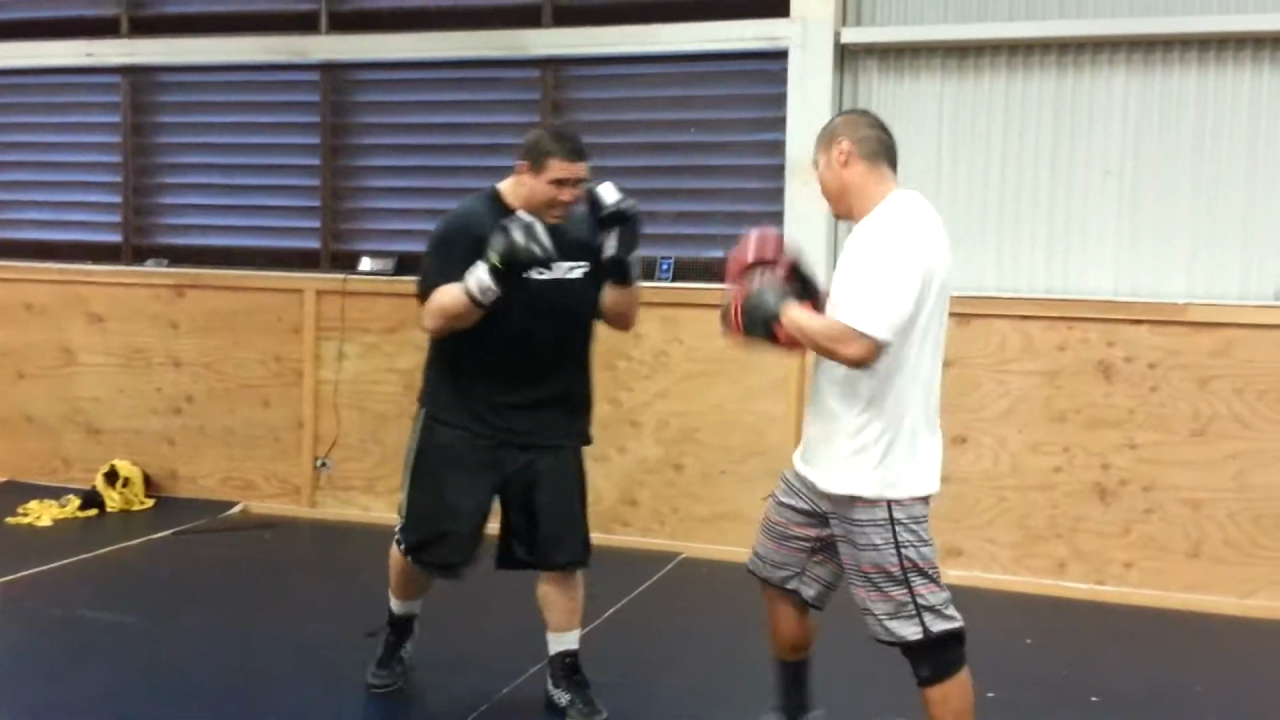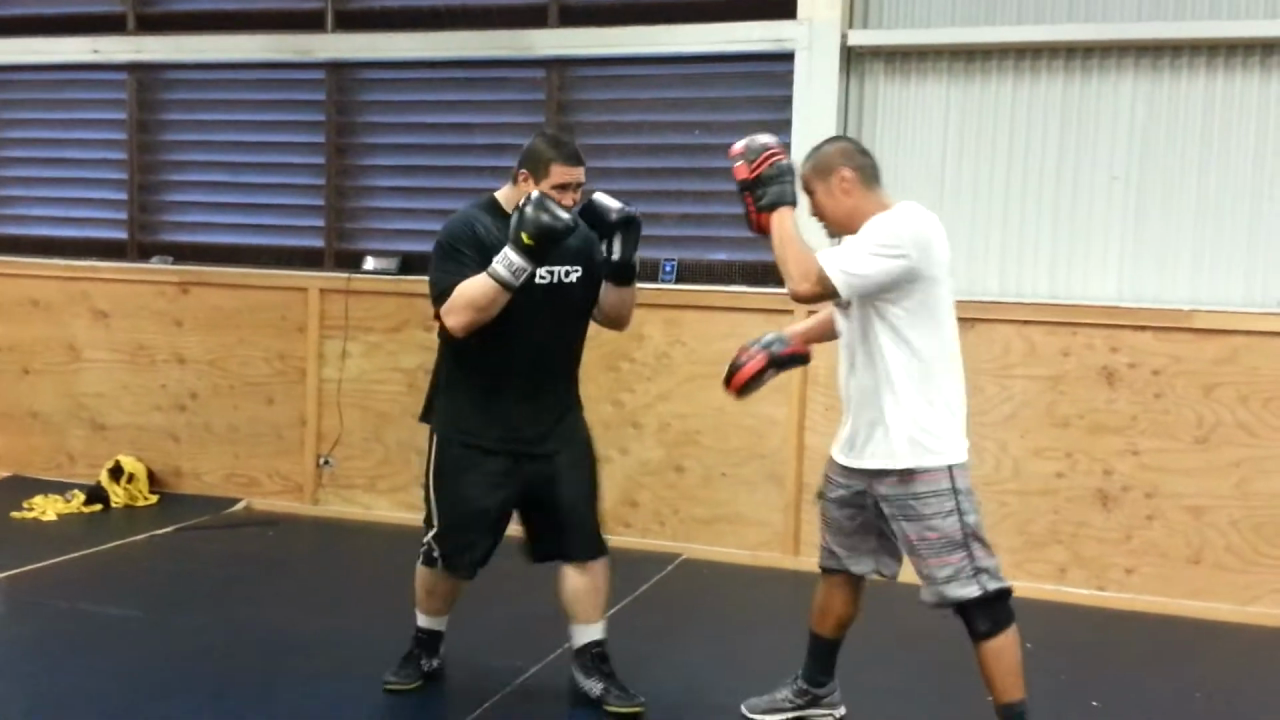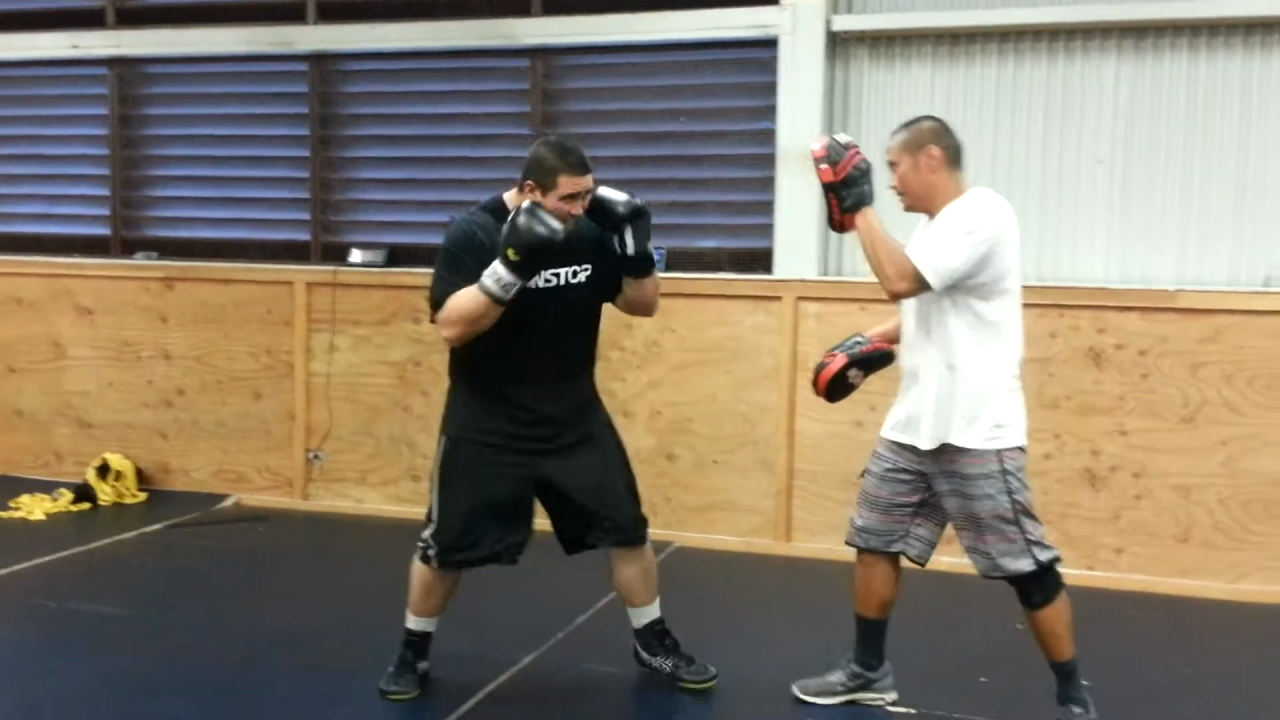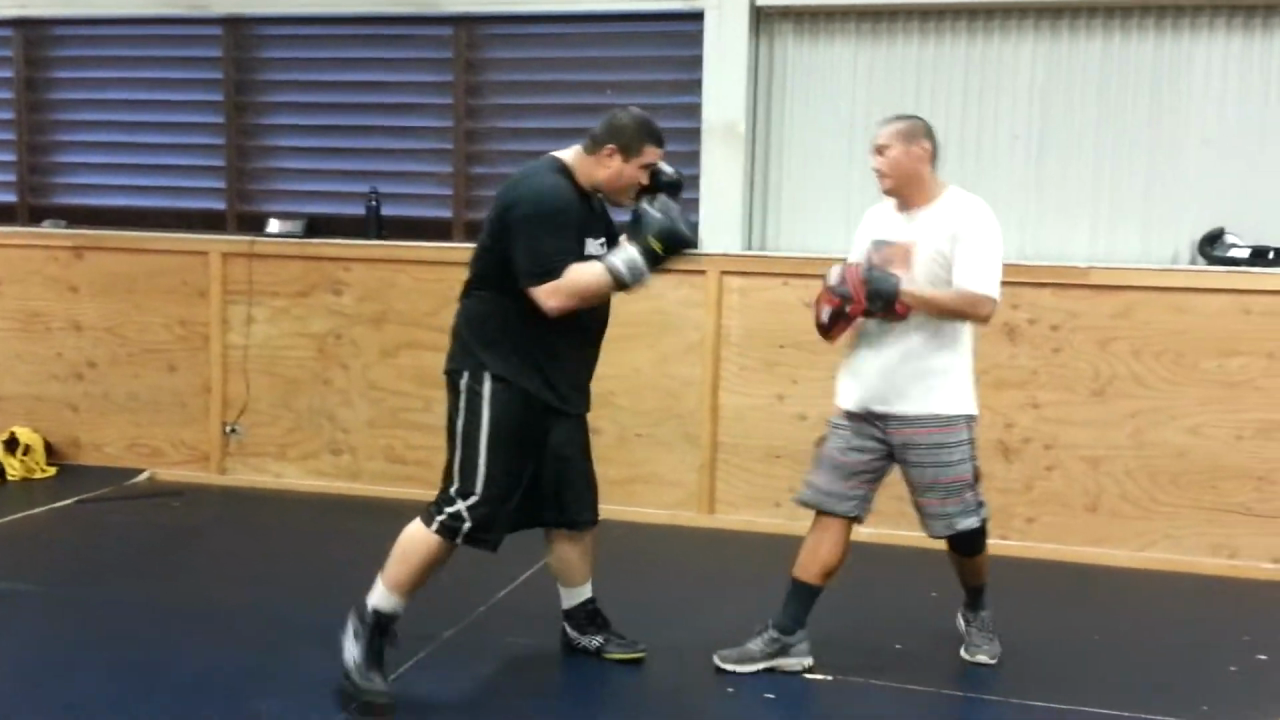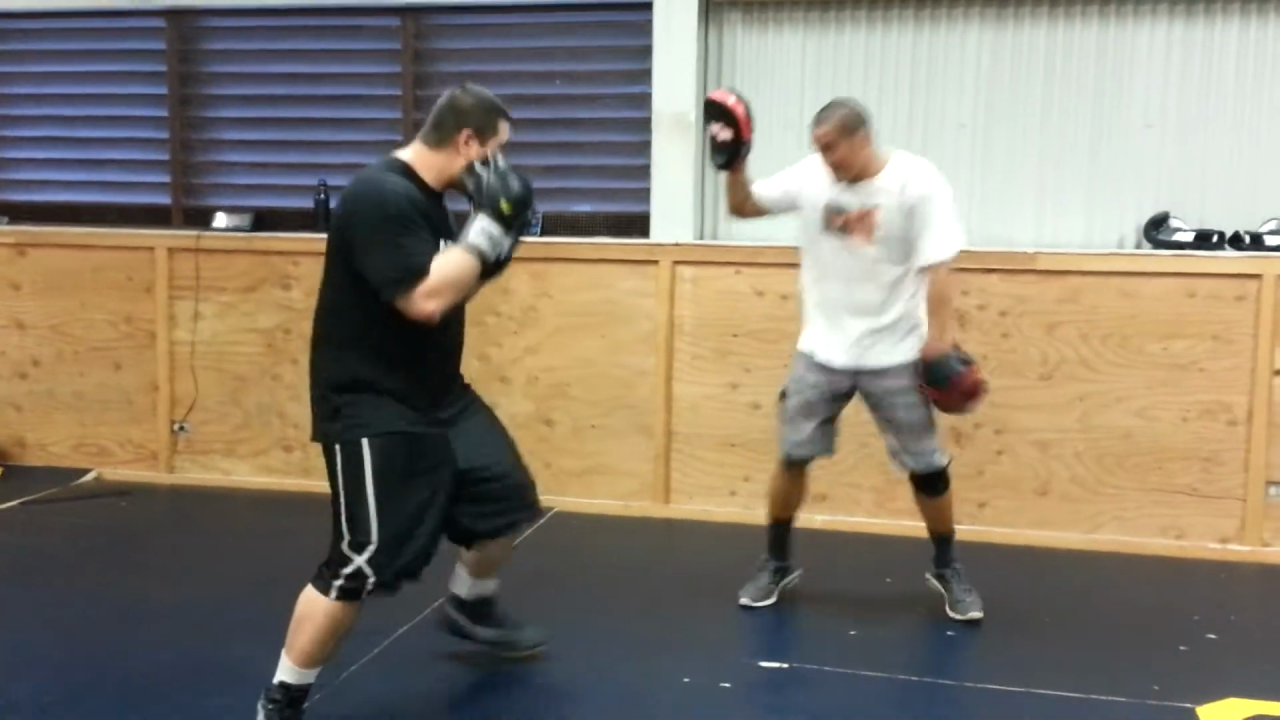
dt=0.7s
person 1, frame 1
left shoulder: (585, 229)
right shoulder: (468, 223)
left elbow: (623, 316)
right elbow: (435, 318)
left wrist: (619, 251)
right wrist: (495, 266)
left hip: (550, 423)
right hip: (461, 419)
left knee: (562, 553)
right knee: (422, 540)
right ankle: (397, 632)
person 1, frame 2
left shoulder: (575, 233)
right shoulder: (466, 233)
left elbow: (617, 317)
right elbow: (460, 318)
left wrist: (620, 251)
right wrist: (522, 247)
left hip: (555, 422)
right hip: (472, 427)
left knee: (582, 543)
right knee: (449, 551)
left ankle: (592, 665)
right ankle: (425, 648)
person 1, frame 3
left shoulder: (593, 232)
right shoulder: (471, 233)
left elbow: (644, 304)
right elbow: (453, 327)
left wrist: (633, 238)
right wrist: (513, 262)
left hip: (575, 419)
right hip: (486, 425)
left knee: (626, 530)
right knee: (444, 546)
left ankle: (655, 643)
right ankle: (414, 650)
person 1, frame 4
left shoulder: (589, 199)
right shoulder: (539, 195)
left elbow: (612, 279)
right elbow: (555, 295)
left wrist: (650, 223)
right wrist: (642, 251)
left hip: (555, 381)
right hip: (498, 374)
left knee: (574, 508)
right knee: (466, 510)
left ankle: (583, 624)
right ankle: (370, 625)
person 1, frame 5
left shoulder: (425, 197)
right shoulder: (379, 198)
left elbow: (453, 285)
right elbow: (427, 298)
left wrist: (496, 237)
right wrist: (491, 223)
left hip: (439, 396)
right hip: (372, 409)
left knee: (504, 499)
right knee: (361, 567)
left ankle: (471, 607)
person 2, frame 1
left shoulder: (902, 228)
right shoulder: (876, 228)
left elbow: (857, 344)
left wrist: (782, 312)
right wrist: (796, 301)
left hip: (878, 469)
right hip: (826, 459)
left knee: (923, 631)
right knee: (780, 578)
person 2, frame 2
left shoulder: (905, 230)
right shoulder: (865, 240)
left elbow: (806, 283)
left wrist: (775, 206)
right wrist: (783, 342)
left hip: (920, 453)
right hip: (861, 447)
left knee: (975, 593)
right knee: (841, 564)
person 2, frame 3
left shoulder: (981, 216)
right shoulder: (934, 223)
left elbow: (899, 280)
left wrist: (858, 204)
right wrist: (869, 343)
left hip: (976, 435)
right hip: (913, 425)
left knee: (1029, 568)
right knee: (872, 541)
right ankle: (868, 671)
person 2, frame 4
left shoulder: (968, 215)
right shoulder: (876, 218)
left elbow: (981, 305)
left wrist: (898, 295)
right wrist: (838, 305)
left hip: (936, 405)
right hip: (864, 399)
left knee: (962, 526)
right knee: (829, 508)
left ankle: (976, 614)
right ankle: (785, 637)
person 2, frame 5
left shoulder: (917, 181)
right shoulder: (812, 174)
left elbow: (938, 267)
right elbow: (742, 206)
left wrist: (942, 340)
right wrist: (734, 161)
left hip: (894, 356)
right hip: (822, 349)
left knee: (927, 466)
right knee: (792, 455)
left ankle: (947, 570)
right ankle: (776, 564)
